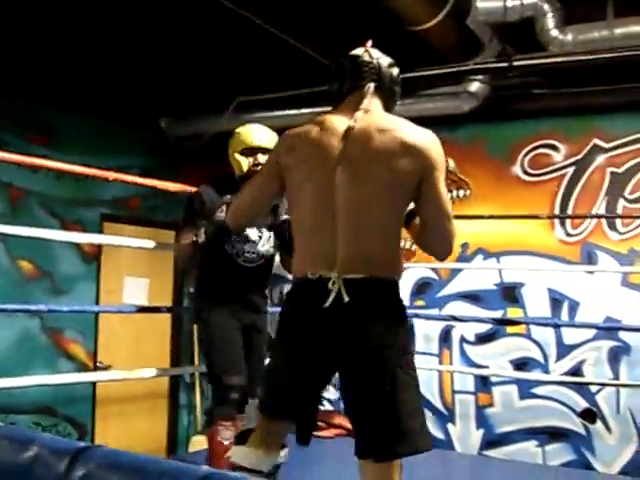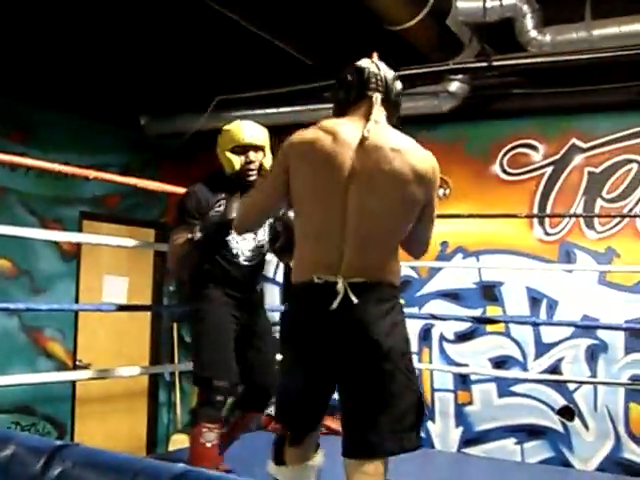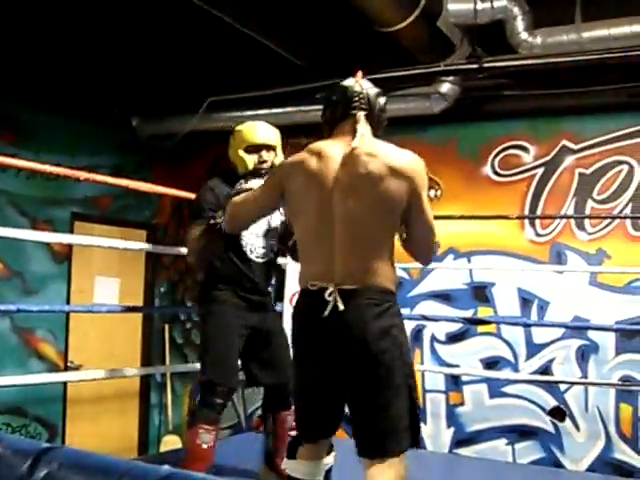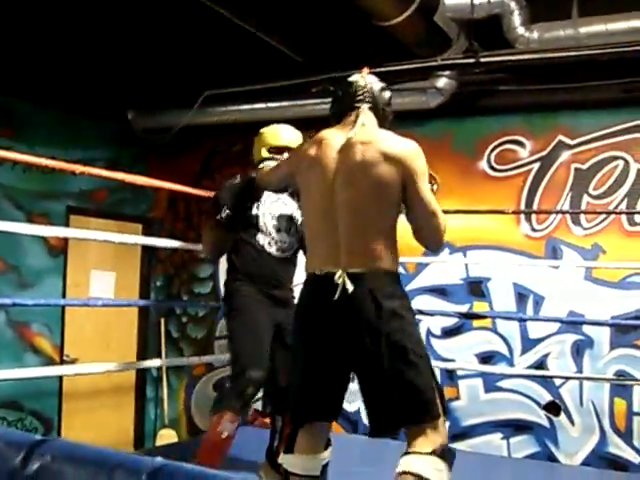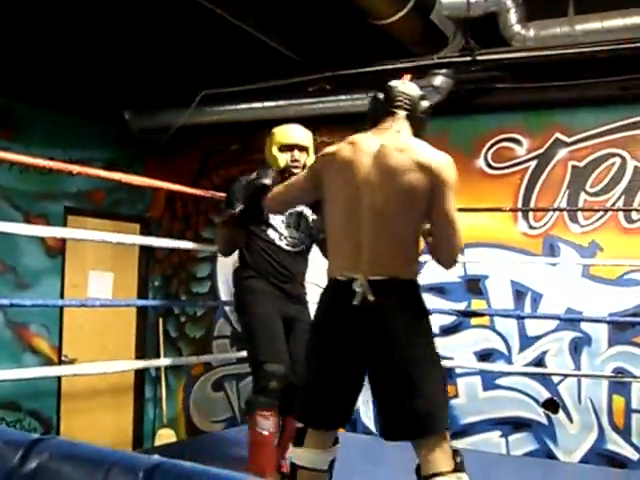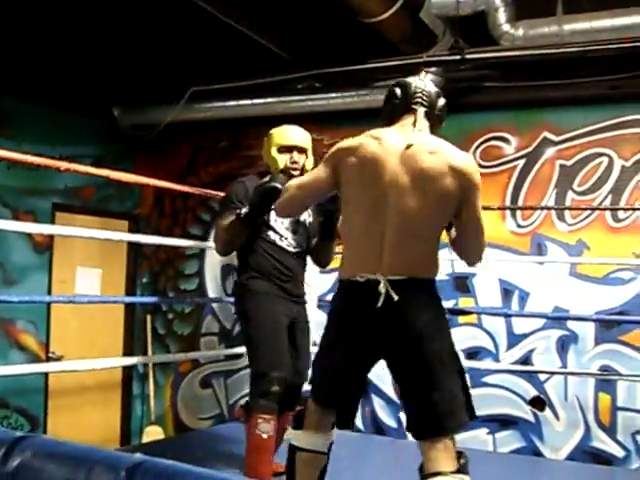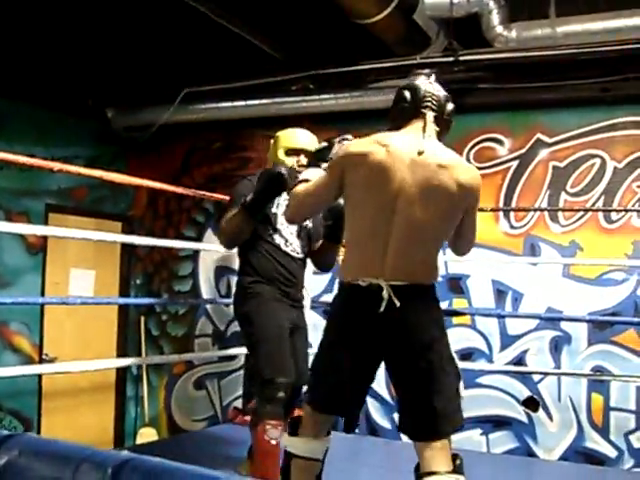
dt=0.2s
person 1, frame 1
left shoulder: (296, 141)
right shoulder: (420, 143)
left elbow: (238, 218)
right elbow: (440, 247)
left hip: (305, 305)
right hip: (374, 308)
left knee: (275, 417)
person 1, frame 2
left shoulder: (302, 145)
right shoulder: (421, 162)
left elbow: (244, 221)
right elbow: (417, 247)
left hip: (308, 307)
right hip: (377, 311)
left knee: (298, 435)
person 1, frame 3
left shoulder: (297, 166)
right shoulder: (404, 164)
left elbow: (233, 221)
right elbow: (425, 252)
left wrist: (256, 192)
left hip: (312, 313)
right hip: (371, 314)
left knee: (313, 437)
person 1, frame 4
left shoulder: (307, 151)
right shoulder: (401, 151)
left elbow: (261, 184)
right elbow: (433, 240)
left wrist: (265, 175)
left hip: (317, 299)
right hip: (375, 298)
left knee: (310, 427)
right knee: (427, 431)
person 1, frame 5
left shoulder: (334, 155)
right shoulder: (434, 162)
left elbow: (272, 202)
right elbow: (447, 256)
left hip: (337, 305)
right hip: (396, 306)
left knee: (320, 428)
right knee: (434, 446)
person 1, frame 6
left shoulder: (351, 150)
right shoulder: (460, 164)
left elbow: (285, 206)
right elbow: (472, 254)
left wrist: (328, 170)
left hip: (353, 302)
right hip: (415, 306)
left knee: (320, 409)
right knee: (438, 444)
person 1, frame 7
left shoulder: (358, 153)
right shoulder: (464, 174)
left elbow: (294, 213)
right elbow: (461, 246)
left wrist: (318, 170)
left hip: (355, 306)
right hip: (416, 311)
left knee: (316, 418)
right knee: (435, 446)
person 2, frame 1
left shoulder: (279, 204)
right shoulder: (211, 197)
left elbow: (292, 261)
right elbow: (186, 258)
left wrist: (287, 230)
left hip: (254, 307)
right hip: (216, 302)
left knee: (245, 391)
right knee: (230, 388)
left ankle: (223, 460)
right ankle: (218, 474)
person 2, frame 2
right shoulder: (203, 195)
right elbow: (177, 262)
right wrist: (206, 232)
left hip: (251, 301)
right hip: (212, 301)
left knee: (263, 387)
right knee: (216, 390)
left ankle: (213, 451)
right ankle: (198, 473)
person 2, frame 3
right shoulder: (218, 191)
right elbow: (197, 257)
left hip: (262, 304)
right hip: (223, 301)
left knee: (282, 385)
right knee: (217, 392)
person 2, frame 4
left shoulder: (300, 198)
right shoulder: (238, 189)
right elbow: (212, 249)
right wrist: (236, 209)
left hip: (284, 302)
right hip: (247, 295)
left knee: (287, 385)
right knee: (248, 379)
person 2, frame 5
right shoulder: (247, 187)
right elbow: (224, 245)
right wrist: (247, 204)
left hip: (295, 299)
right hip: (257, 292)
left knee: (295, 382)
right knee: (270, 377)
person 2, frame 6
right shoulder: (246, 187)
left elbow: (322, 259)
right elbow: (223, 245)
left wrist: (330, 223)
right wrist: (255, 207)
left hip: (293, 300)
right hip: (258, 294)
left knee: (292, 383)
right knee: (272, 380)
person 2, frame 7
right shoulder: (252, 187)
left elbow: (323, 263)
right elbow: (227, 237)
left wrist: (337, 228)
right wrist: (259, 197)
left hip: (293, 304)
right hip: (259, 299)
left knee: (291, 389)
right knee: (277, 386)
